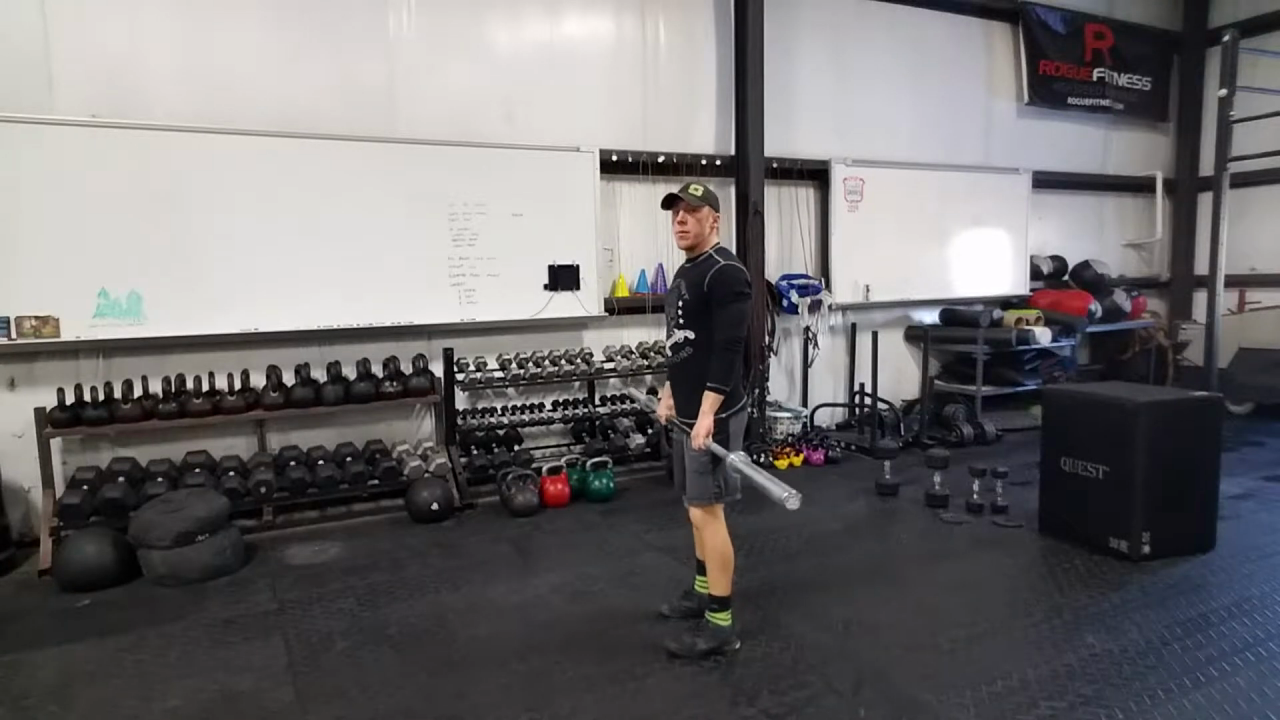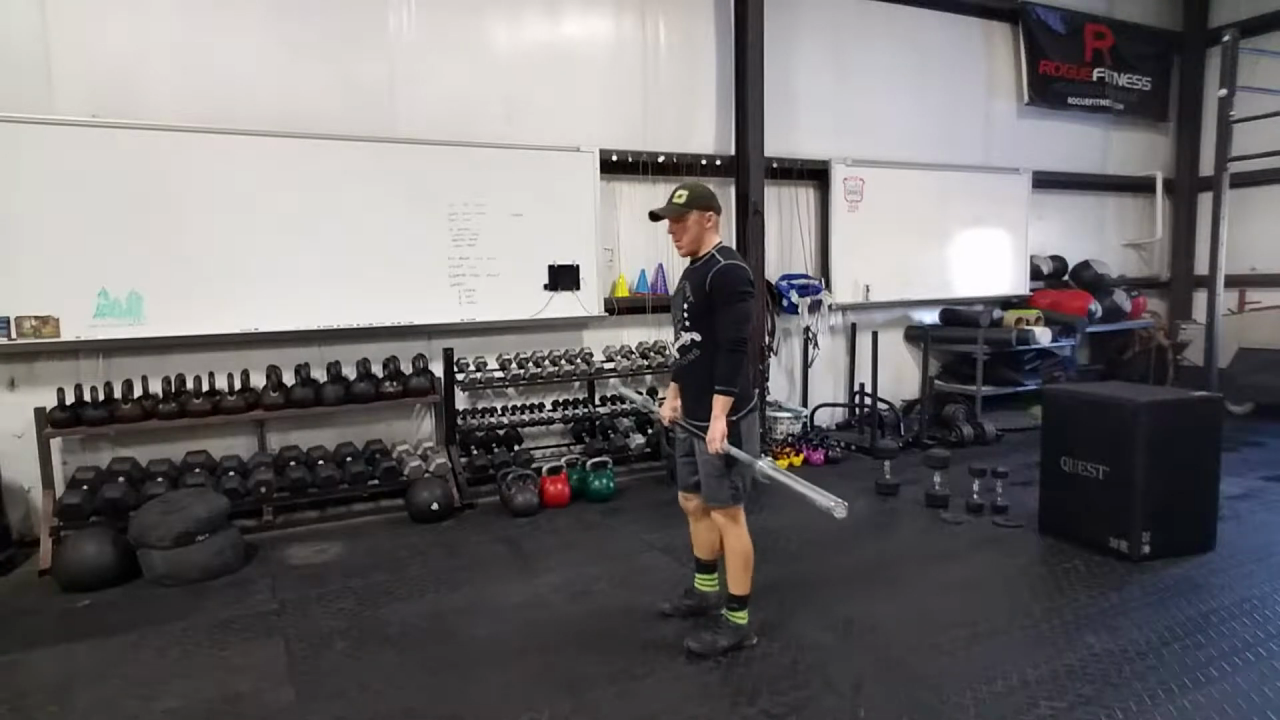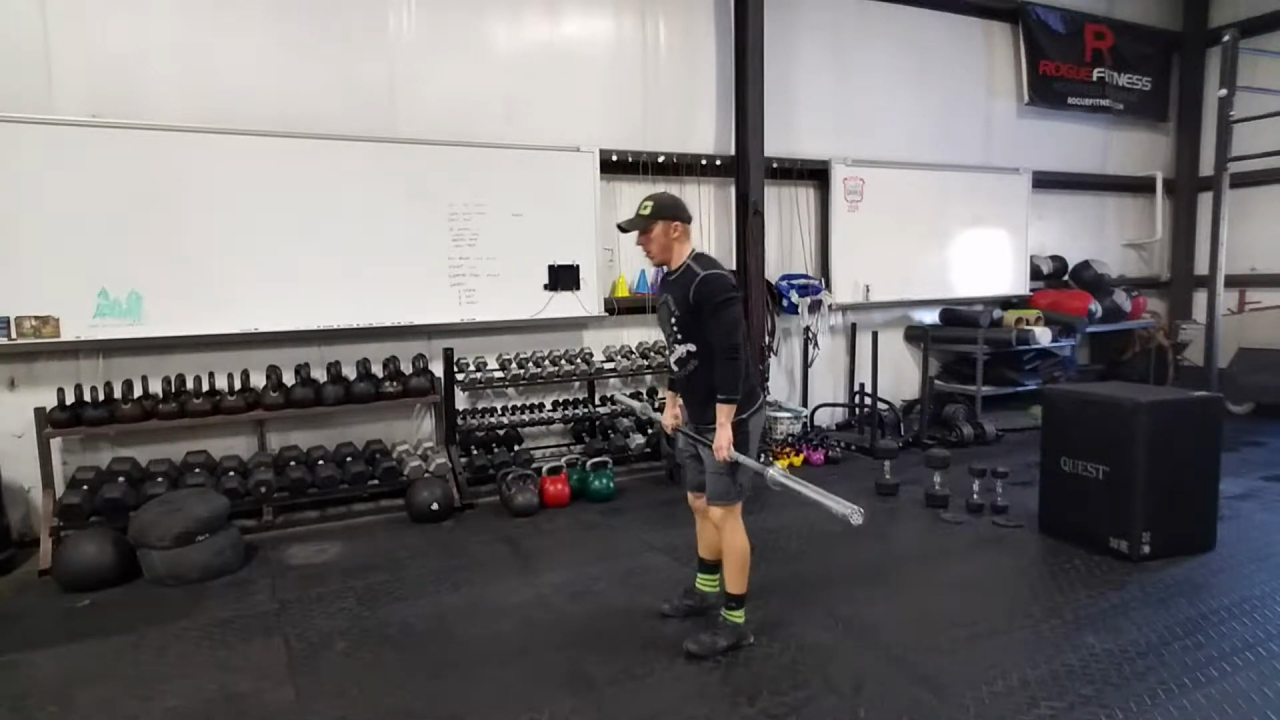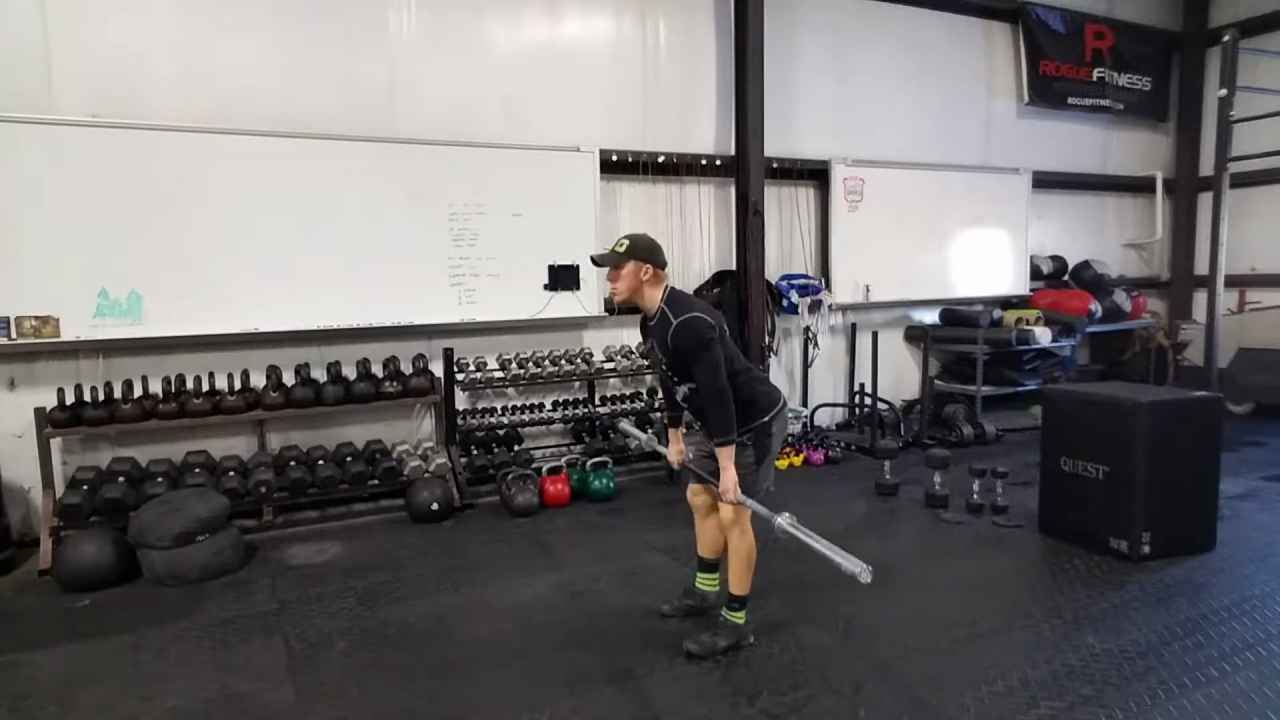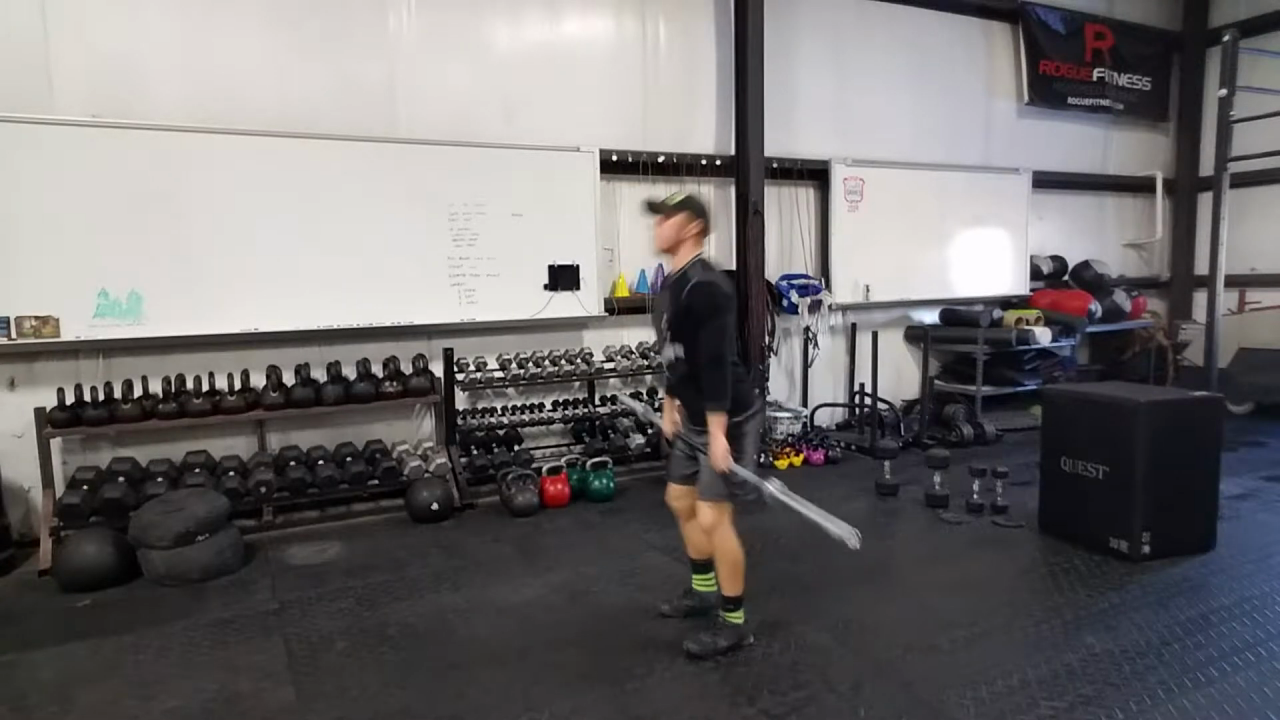
dt=0.4s
person 1, frame 1
left shoulder: (725, 272)
right shoulder: (684, 273)
left elbow: (728, 350)
left wrist: (708, 413)
right wrist: (669, 394)
left hip: (715, 414)
right hip: (687, 410)
left knee: (706, 512)
right knee: (697, 508)
left ankle: (719, 623)
right ankle: (703, 592)
person 1, frame 2
left shoulder: (729, 273)
right shoulder: (693, 272)
left elbow: (735, 351)
left wrist: (720, 417)
right wrist: (672, 395)
left hip: (724, 417)
right hip: (693, 415)
left knee: (727, 514)
right knee: (693, 504)
left ankle: (737, 621)
right ankle: (705, 590)
person 1, frame 3
left shoulder: (710, 281)
right shoulder: (670, 282)
left elbow: (729, 356)
left wrist: (725, 425)
right wrist: (672, 402)
left hip: (732, 415)
right hip: (698, 415)
left knee: (722, 511)
right knee: (699, 503)
left ankle: (734, 622)
right ankle: (706, 591)
person 1, frame 4
left shoulder: (688, 322)
right shoulder: (651, 322)
left elbow: (718, 395)
right elbow: (671, 384)
left wrist: (727, 465)
right wrist: (674, 437)
left hip: (755, 419)
right hip: (722, 421)
left knee: (733, 513)
right knee: (700, 498)
left ankle: (734, 623)
right ankle: (705, 592)
person 1, frame 5
left shoulder: (705, 286)
right shoulder: (671, 284)
left elbow: (717, 363)
left wrist: (720, 434)
right wrist: (670, 405)
left hip: (729, 416)
right hip: (692, 414)
left knee: (715, 516)
right knee: (680, 500)
left ankle: (734, 622)
right ankle: (703, 593)
